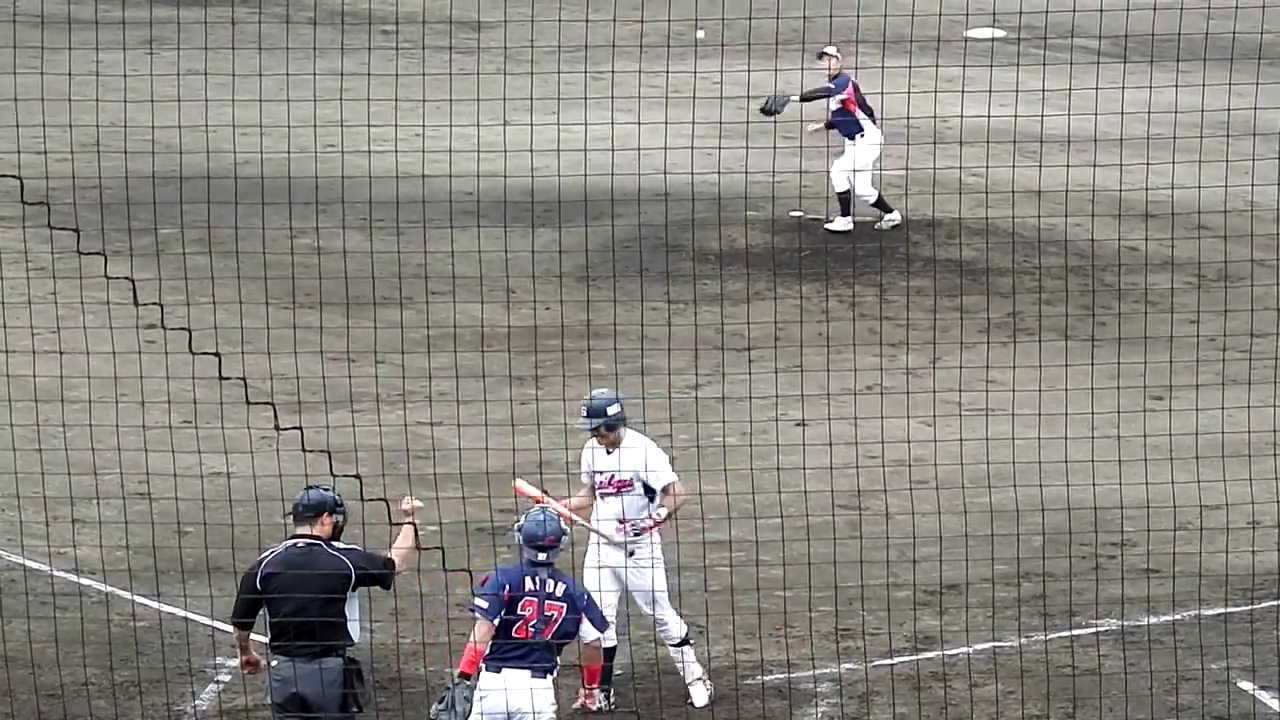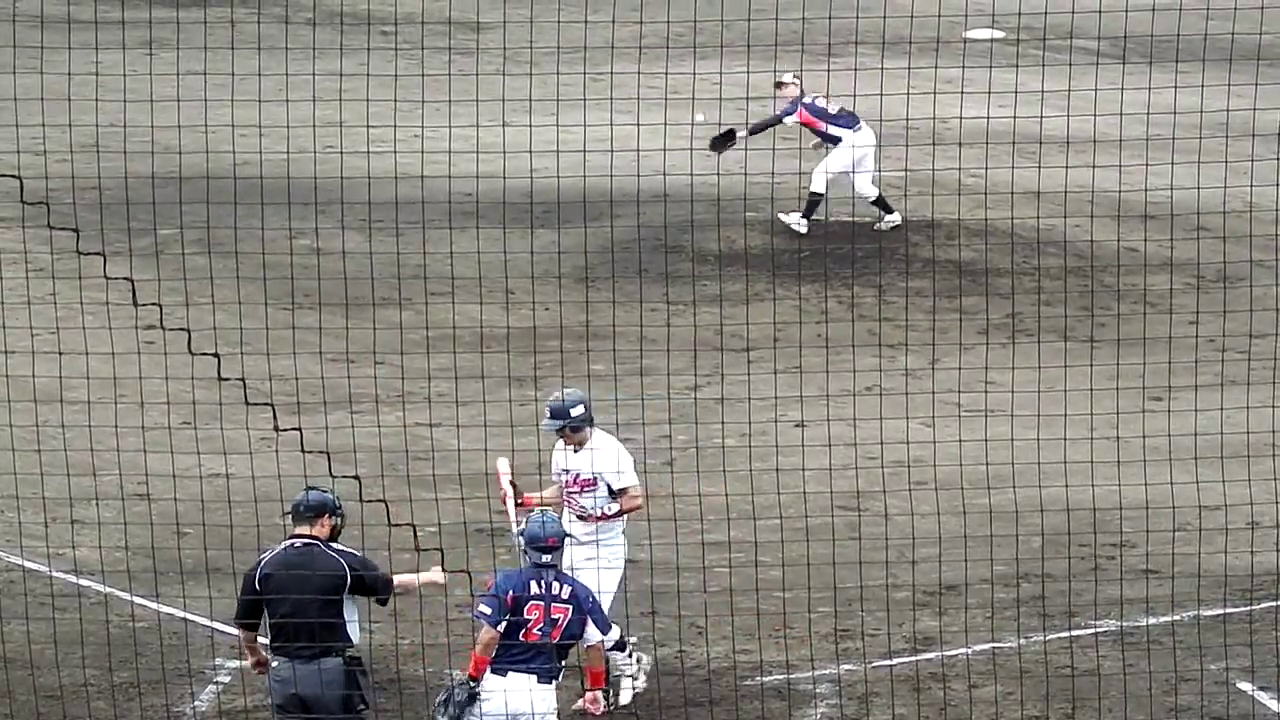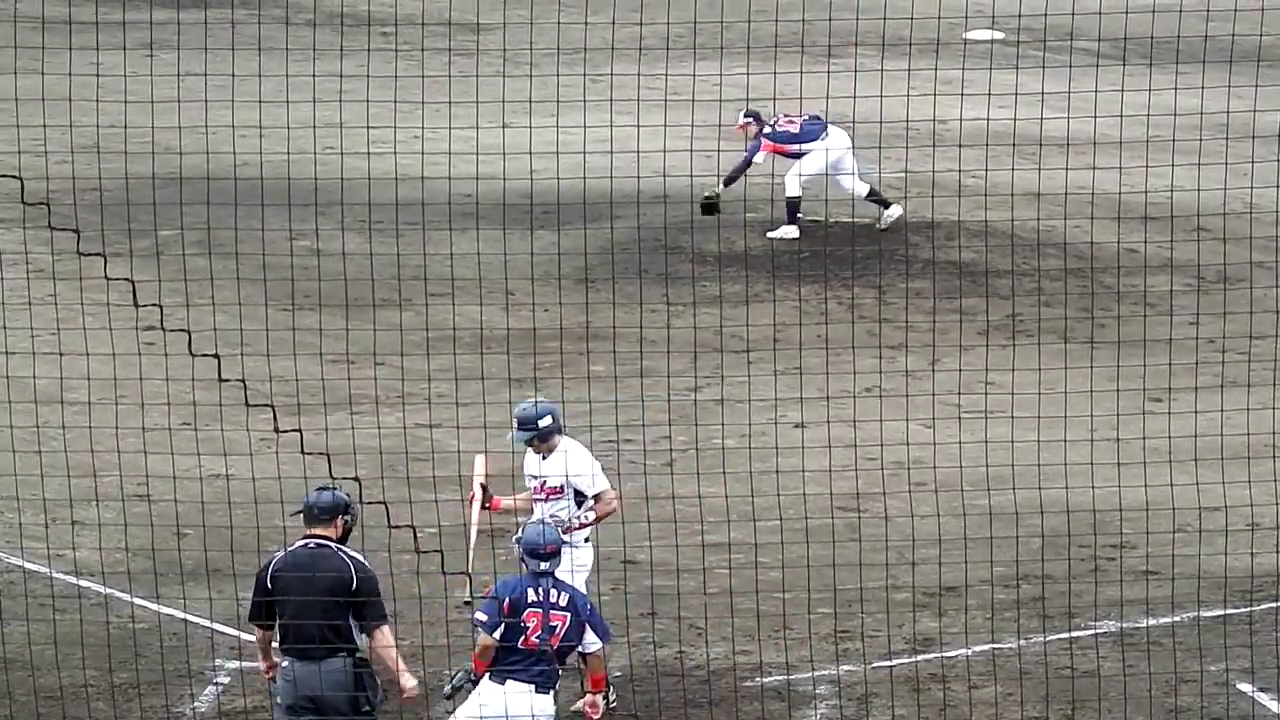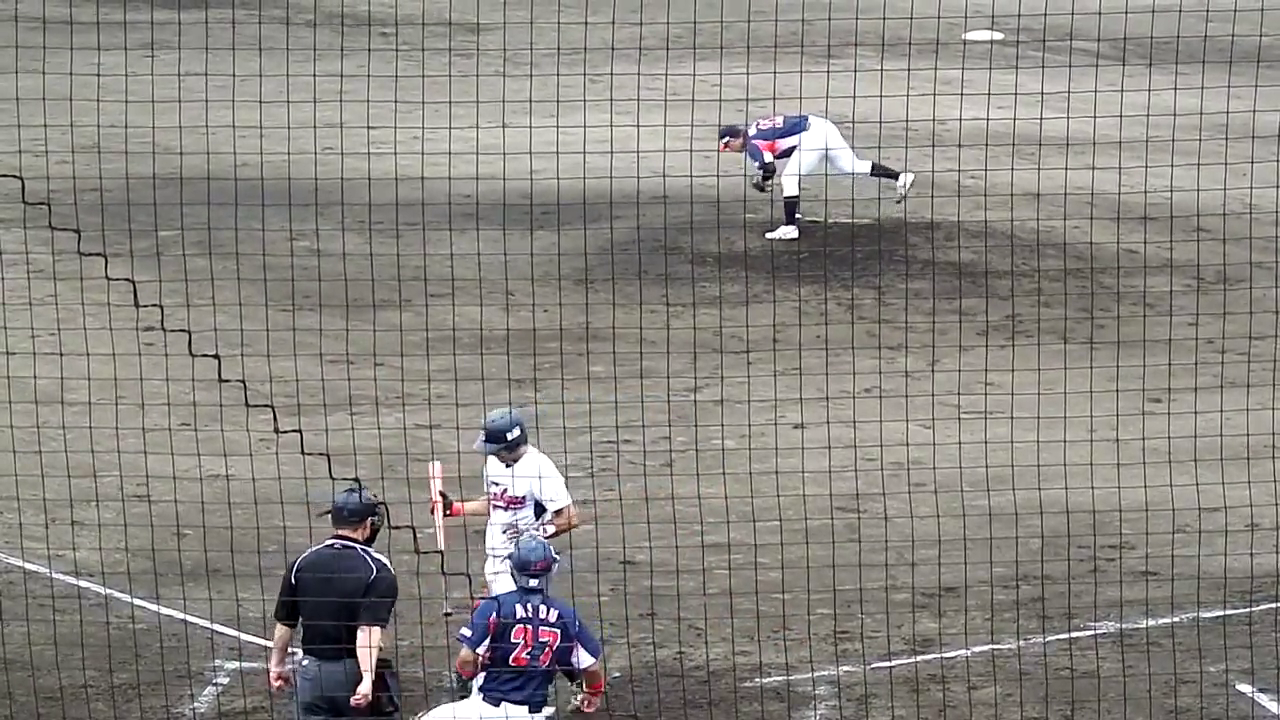
dt=0.2s
person 1, frame 1
left shoulder: (644, 451)
right shoulder: (591, 450)
left elbow: (675, 497)
left wrist: (644, 524)
right wrist: (560, 506)
left hip: (640, 548)
right hip: (600, 548)
left knee: (659, 613)
right knee: (601, 617)
left ankle: (694, 674)
right ankle: (605, 691)
person 1, frame 2
left shoulder: (608, 450)
right shoulder: (562, 448)
left elbow: (634, 499)
left wrist: (595, 514)
right wrist: (524, 499)
left hip: (604, 548)
right hip: (571, 548)
left ankle: (630, 665)
person 1, frame 3
left shoulder: (576, 458)
right shoulder: (531, 455)
left elbow: (609, 503)
left wrist: (572, 524)
right wrist: (493, 501)
left hip: (569, 555)
right ankle: (603, 689)
person 1, frame 4
left shoulder: (538, 470)
right shoulder: (494, 462)
left elbow: (569, 517)
left wrist: (534, 534)
right wrist: (455, 508)
right hip: (497, 558)
right ankle: (574, 676)
person 2, frame 1
left shoulder: (266, 564)
right shoulder: (344, 561)
left elbow: (241, 623)
right elbow: (393, 564)
left wrist: (245, 653)
right wrist: (409, 521)
left hip: (283, 672)
right hip: (329, 672)
person 2, frame 2
left shoulder: (265, 565)
right shoulder: (343, 561)
left elbow: (246, 625)
right elbow: (389, 586)
left wrist: (255, 654)
right wrist: (428, 577)
left hip: (284, 673)
right hip: (332, 672)
person 2, frame 3
left shoulder: (276, 565)
right shoulder: (352, 565)
left elbow: (262, 625)
right elbow: (376, 630)
left wrist: (267, 659)
right wrist: (402, 673)
left hip: (296, 675)
right hip: (342, 673)
person 2, frame 4
left shoulder: (303, 563)
right shoulder: (376, 568)
left elbow: (285, 623)
right elbow: (369, 630)
left wrist: (277, 662)
right wrist: (368, 678)
left hip: (313, 672)
right hip: (358, 672)
person 3, frame 1
left shoulder: (503, 578)
right shoulder: (574, 591)
left elbow: (483, 631)
right elbow: (592, 644)
left wrist: (463, 677)
right wrist: (591, 685)
left hip: (495, 682)
right hip: (539, 688)
person 3, frame 2
left shoulder: (508, 582)
right shoulder: (581, 594)
left elbow: (489, 637)
right elbow: (596, 646)
left wrist: (472, 678)
right wrist: (596, 688)
left hip: (499, 685)
right hip: (542, 693)
person 3, frame 3
left shoulder: (506, 590)
right shoulder: (578, 601)
left elbow: (486, 643)
right elbow: (596, 653)
left wrist: (474, 674)
right wrist: (596, 692)
left hip: (498, 691)
right hip: (541, 701)
person 3, frame 4
left shoulder: (493, 607)
right shoulder: (567, 616)
left elbow: (467, 659)
right elbow: (592, 667)
left wrist: (464, 676)
right wrist: (594, 692)
person 4, frame 1
left shoulder: (844, 80)
right shoulder: (837, 84)
left elbow: (825, 92)
left wrist: (796, 98)
right wrist: (823, 125)
left hip: (867, 141)
right hip: (853, 141)
left knee: (838, 169)
right knee: (860, 189)
left ankle: (845, 218)
right ankle: (891, 215)
person 4, frame 2
left shoulder: (799, 106)
right shoulder: (815, 99)
left elbow: (773, 120)
left wrist: (745, 133)
right wrist: (825, 139)
left hip: (855, 140)
right hip: (863, 137)
left knee: (820, 174)
right knee: (862, 187)
left ankle: (803, 220)
right ankle: (891, 215)
person 4, frame 3
left shoulder: (765, 138)
right shoulder: (779, 121)
left elbow: (740, 168)
right elbow: (816, 119)
left wrist: (721, 187)
left hip: (827, 144)
right hip: (838, 135)
left knee: (792, 179)
right knee: (853, 184)
left ankle: (791, 227)
right ankle: (889, 208)
person 4, frame 4
left shoulder: (752, 144)
right shoulder: (756, 128)
left elbow: (769, 170)
left wrist: (760, 181)
left hip: (812, 135)
right hip: (821, 125)
left knee: (789, 178)
right knee: (854, 166)
left ankle: (789, 227)
right ankle: (900, 177)
